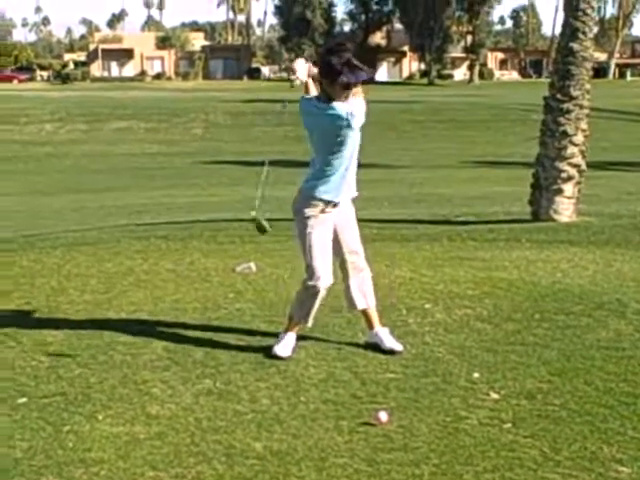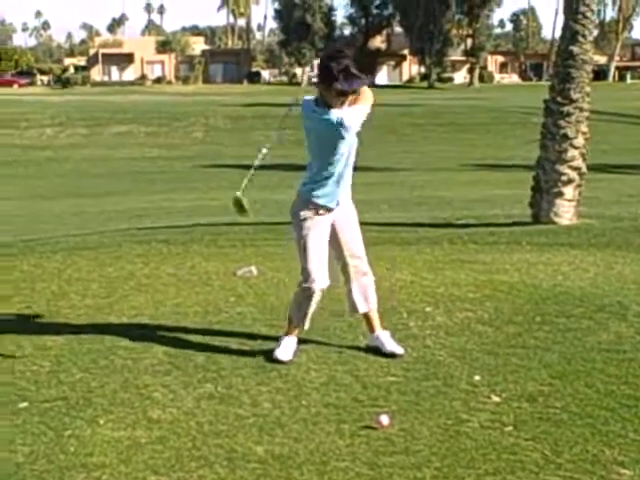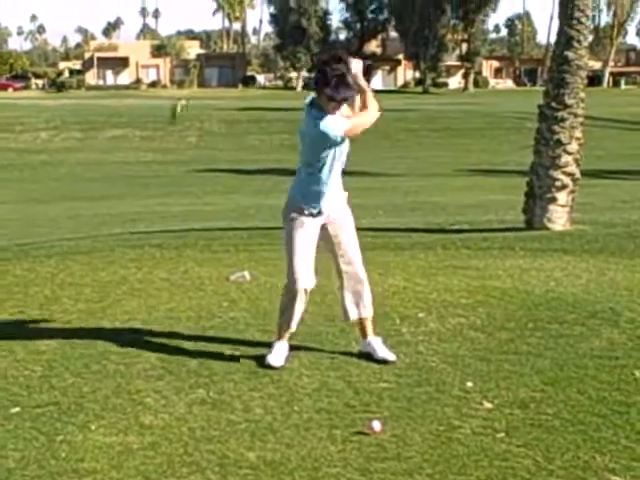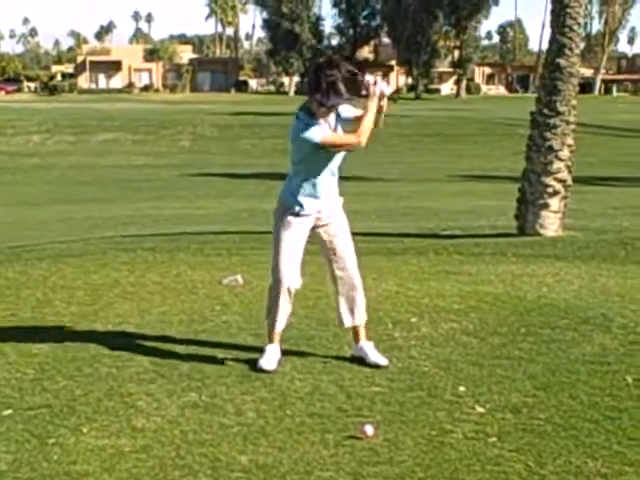
dt=0.1s
person 1, frame 1
left shoulder: (308, 105)
right shoulder: (348, 115)
right elbow: (358, 93)
left wrist: (309, 72)
right wrist: (309, 72)
left hip: (338, 199)
right hip: (317, 205)
left knee: (356, 262)
right knee: (319, 277)
left ankle: (375, 330)
right ankle: (289, 333)
person 1, frame 2
left shoulder: (309, 106)
right shoulder: (342, 122)
right elbow: (368, 99)
left wrist: (329, 72)
left hip: (339, 203)
right hip: (314, 208)
left knee: (358, 266)
right knee: (315, 280)
left ankle: (376, 333)
right ankle: (289, 337)
person 1, frame 3
left shoulder: (318, 102)
right shoulder: (321, 126)
left elbow: (363, 105)
right elbow: (370, 116)
left wrist: (357, 79)
right wrist: (360, 78)
left hip: (334, 203)
right hip: (305, 209)
left knee: (354, 269)
right knee: (300, 279)
left ankle: (369, 339)
right ankle: (281, 342)
person 1, frame 4
left shoulder: (332, 109)
right shoulder: (306, 130)
left elbow: (366, 119)
right elbow: (357, 140)
left wrist: (379, 100)
right wrist: (372, 99)
left hip: (329, 208)
right hip: (296, 211)
left knee: (349, 274)
right knee: (285, 279)
left ankle: (361, 343)
right ankle: (273, 346)
